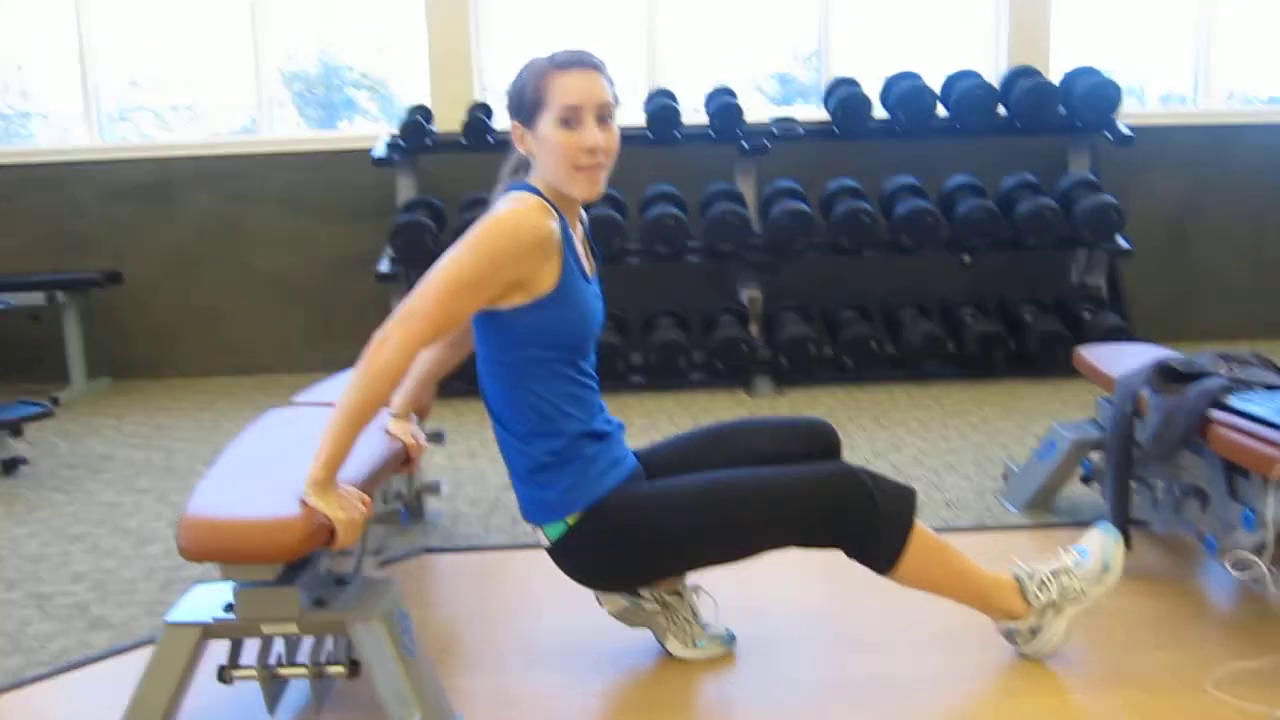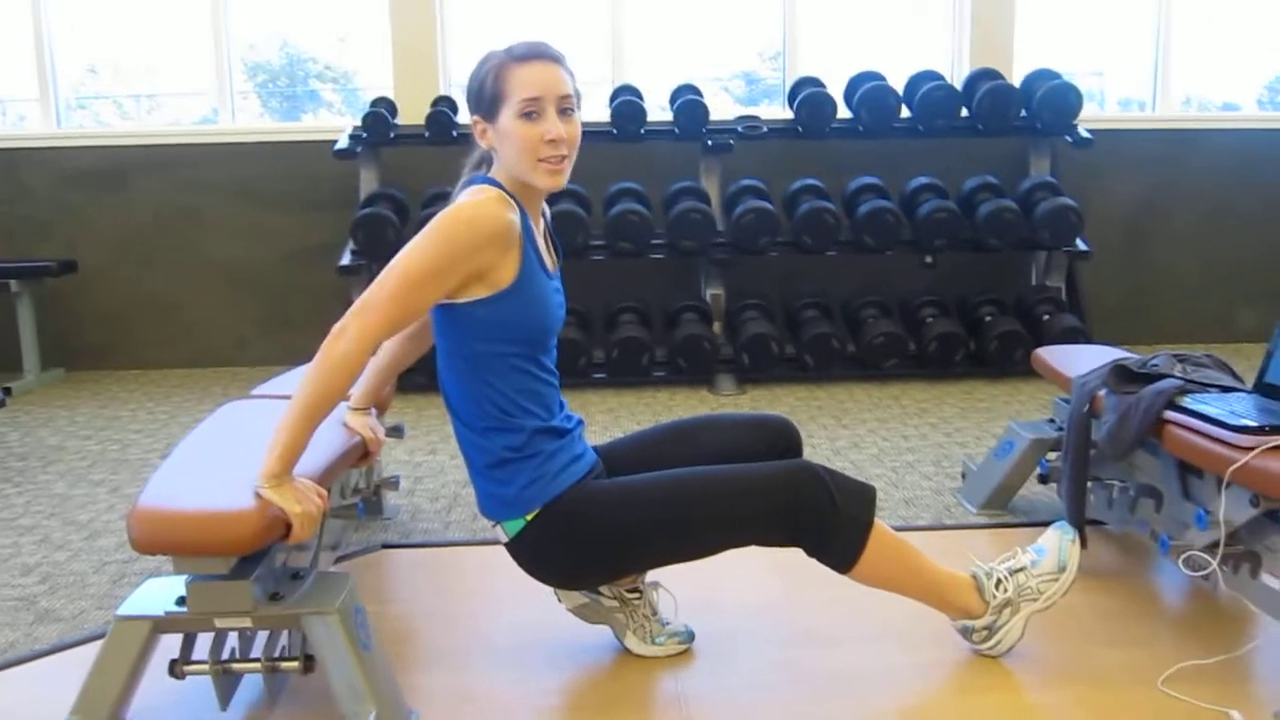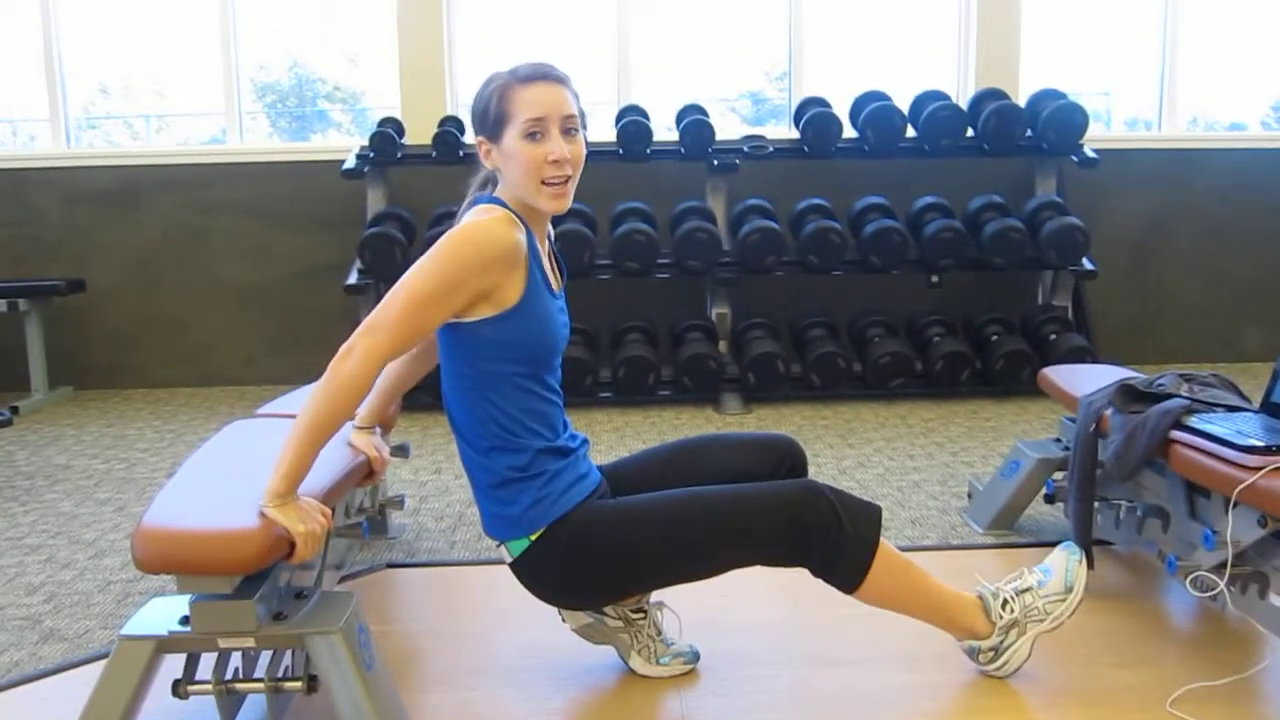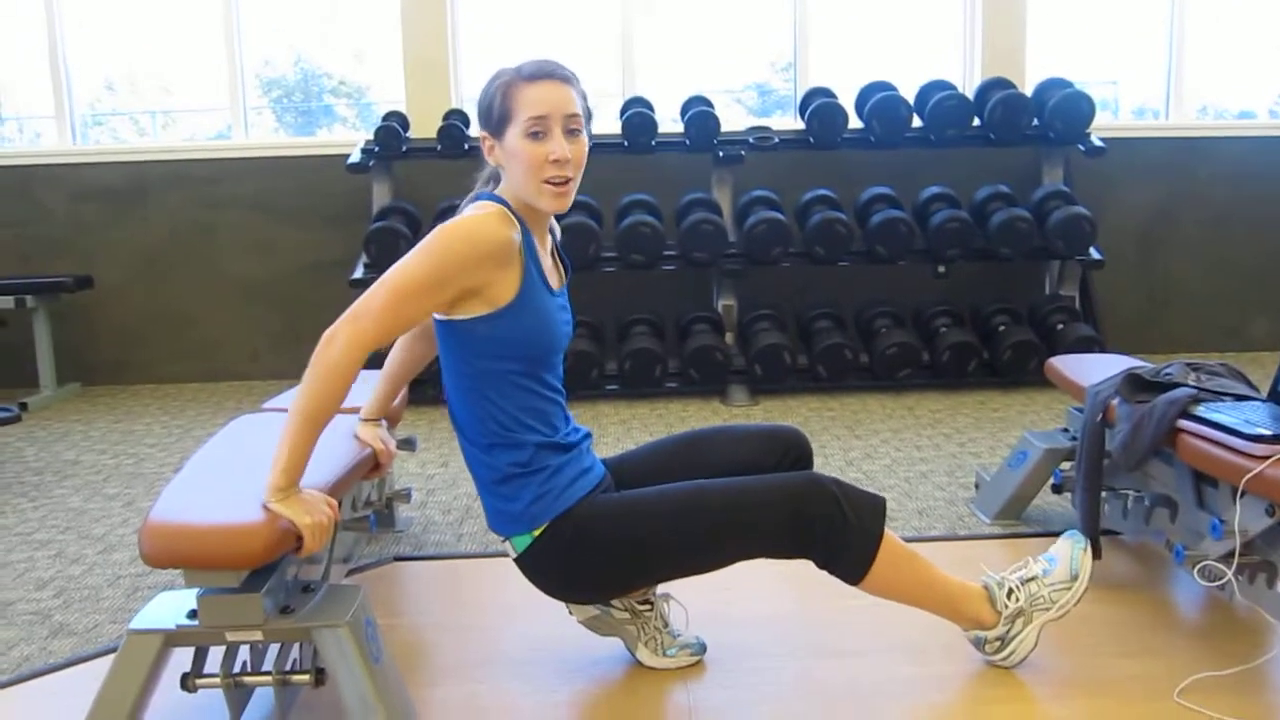
dt=0.4s
person 1, frame 1
left shoulder: (562, 218)
right shoulder: (523, 224)
left elbow: (462, 321)
right elbow: (398, 336)
left wrist: (407, 411)
right wrist: (323, 484)
left hip: (611, 477)
right hip: (590, 520)
left knee: (811, 443)
right knee: (842, 495)
left ankle: (654, 587)
right ankle: (1019, 606)
person 1, frame 2
left shoulder: (527, 212)
right shoulder: (483, 216)
left elbow: (427, 314)
right elbow: (356, 329)
left wrist: (366, 406)
right wrist: (278, 477)
left hip: (572, 475)
right hip: (551, 517)
left knee: (773, 440)
right knee: (803, 494)
left ankle: (615, 581)
right ankle: (979, 605)
person 1, frame 3
left shoulder: (532, 231)
right shoulder: (489, 235)
left elbow: (428, 332)
right elbow: (362, 350)
left wrist: (370, 427)
right wrist: (282, 497)
left hip: (576, 493)
right hip: (554, 536)
left knee: (777, 459)
right knee: (807, 512)
left ankle: (619, 603)
right ankle: (984, 624)
person 1, frame 4
left shoulder: (538, 230)
right shoulder: (484, 233)
left elbow: (433, 323)
right elbow: (345, 338)
left wrist: (375, 418)
right wrist: (285, 492)
left hip: (581, 487)
right hip: (558, 531)
left knee: (783, 451)
right knee: (811, 504)
left ankle: (626, 595)
right ankle: (990, 614)
